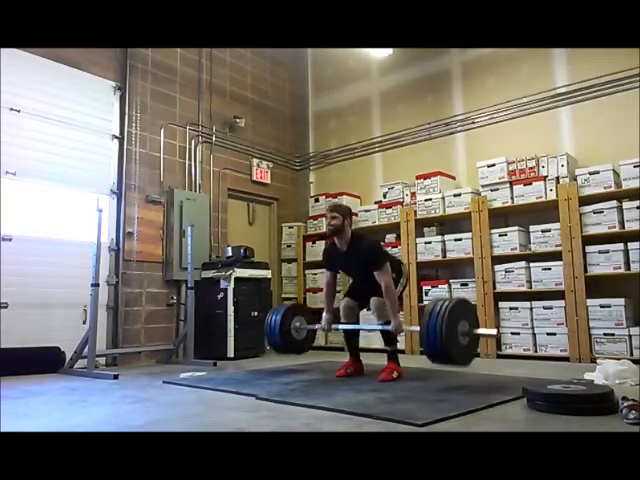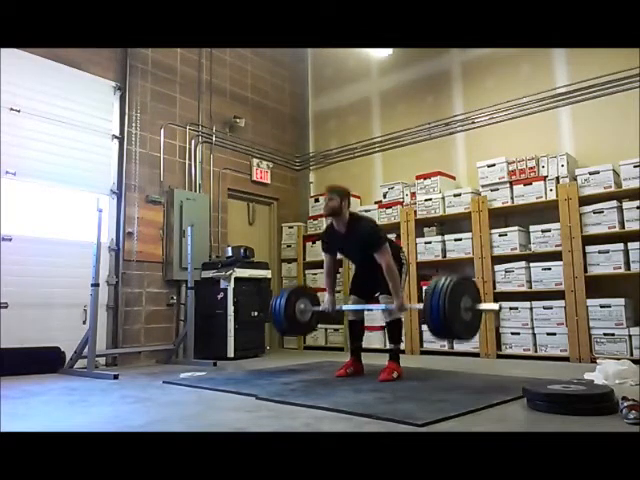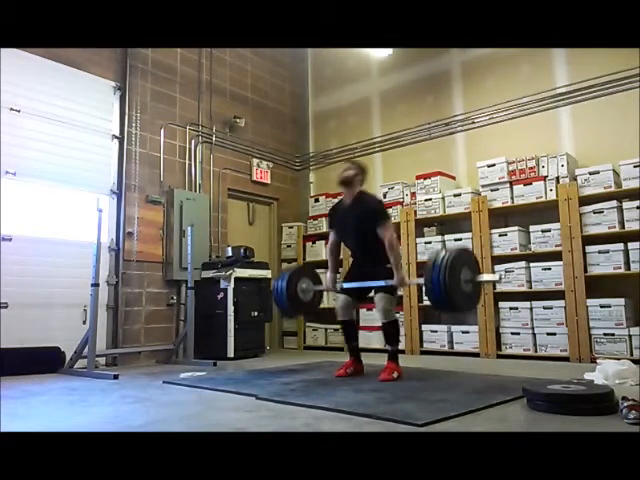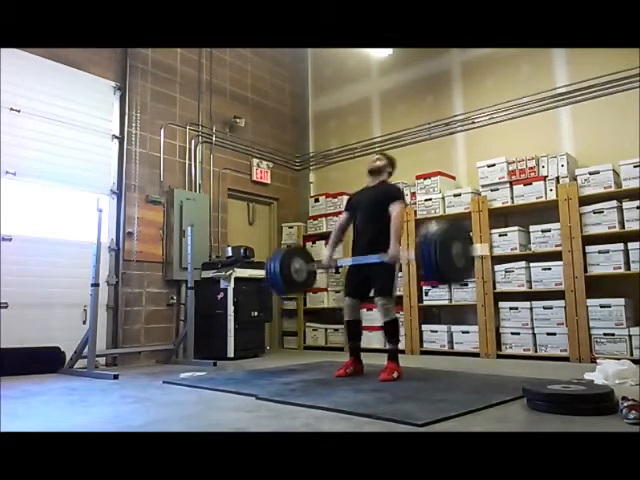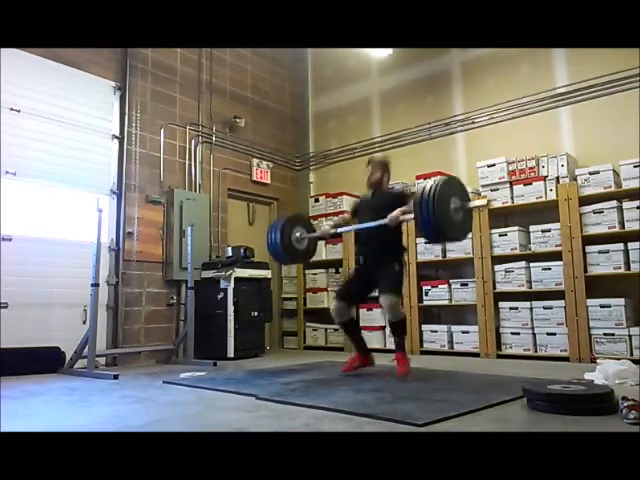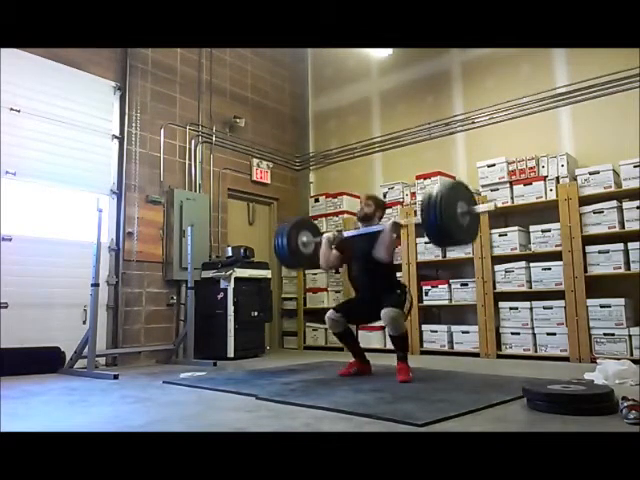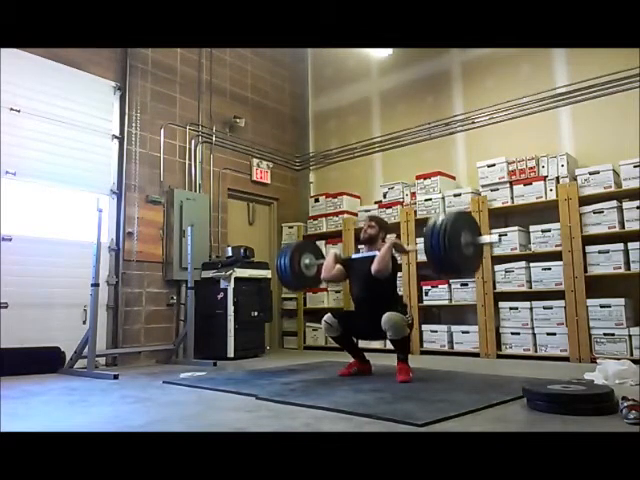
dt=0.2s
person 1, frame 1
left shoulder: (367, 245)
right shoulder: (330, 251)
left elbow: (385, 283)
right elbow: (329, 283)
left wrist: (396, 318)
right wrist: (327, 314)
left hip: (392, 273)
right hip: (364, 278)
left knee: (378, 305)
right knee: (346, 308)
left ankle: (393, 363)
right ankle: (355, 362)
person 1, frame 2
left shoulder: (365, 227)
right shoulder: (329, 234)
left elbow: (387, 263)
right elbow: (329, 266)
left wrist: (398, 298)
right wrist: (329, 296)
left hip: (392, 262)
right hip: (365, 266)
left knee: (387, 305)
right knee: (353, 308)
left ankle: (394, 363)
right ankle: (355, 361)
person 1, frame 3
left shoulder: (370, 204)
right shoulder: (336, 210)
left elbow: (389, 238)
right elbow: (333, 243)
left wrist: (398, 273)
right wrist: (331, 273)
left hip: (383, 261)
right hip: (360, 262)
left knee: (384, 305)
right knee: (343, 305)
left ankle: (393, 363)
right ankle: (355, 361)
person 1, frame 4
left shoulder: (390, 190)
right shoulder: (357, 196)
left elbow: (398, 214)
right elbow: (341, 223)
left wrist: (395, 247)
right wrist: (329, 248)
left hip: (382, 256)
right hip: (359, 257)
left knee: (384, 305)
right knee: (350, 306)
left ankle: (393, 363)
right ankle: (355, 361)
person 1, frame 5
left shoulder: (395, 196)
right shoulder: (362, 203)
left elbow: (416, 208)
right elbow: (348, 218)
left wrist: (400, 212)
right wrist: (331, 226)
left hip: (389, 262)
right hip: (364, 265)
left knee: (390, 302)
right knee: (339, 307)
left ankle: (401, 354)
right ankle: (363, 354)
person 1, frame 6
left shoulder: (382, 234)
right shoulder: (348, 241)
left elbow: (384, 256)
right elbow: (326, 264)
left wrist: (390, 227)
right wrist: (327, 239)
left hip: (391, 294)
right hip: (365, 298)
left knee: (390, 315)
right knee: (333, 318)
left ankle: (402, 363)
right ankle: (361, 361)
person 1, frame 7
left shoulder: (386, 257)
right shoulder: (352, 261)
left elbow: (377, 270)
right elbow: (326, 275)
left wrist: (389, 246)
right wrist: (333, 255)
left hip: (389, 317)
right hip: (364, 320)
left knee: (391, 320)
right knee: (329, 322)
left ankle: (403, 364)
right ankle: (361, 362)
